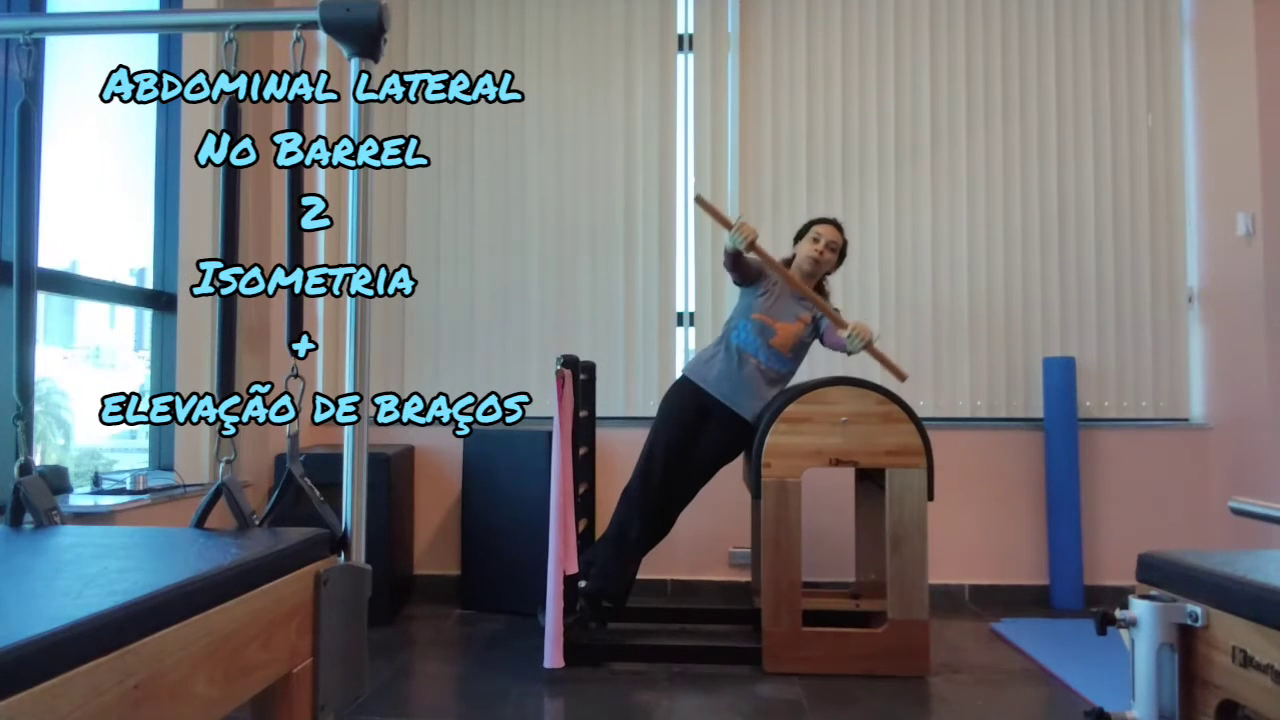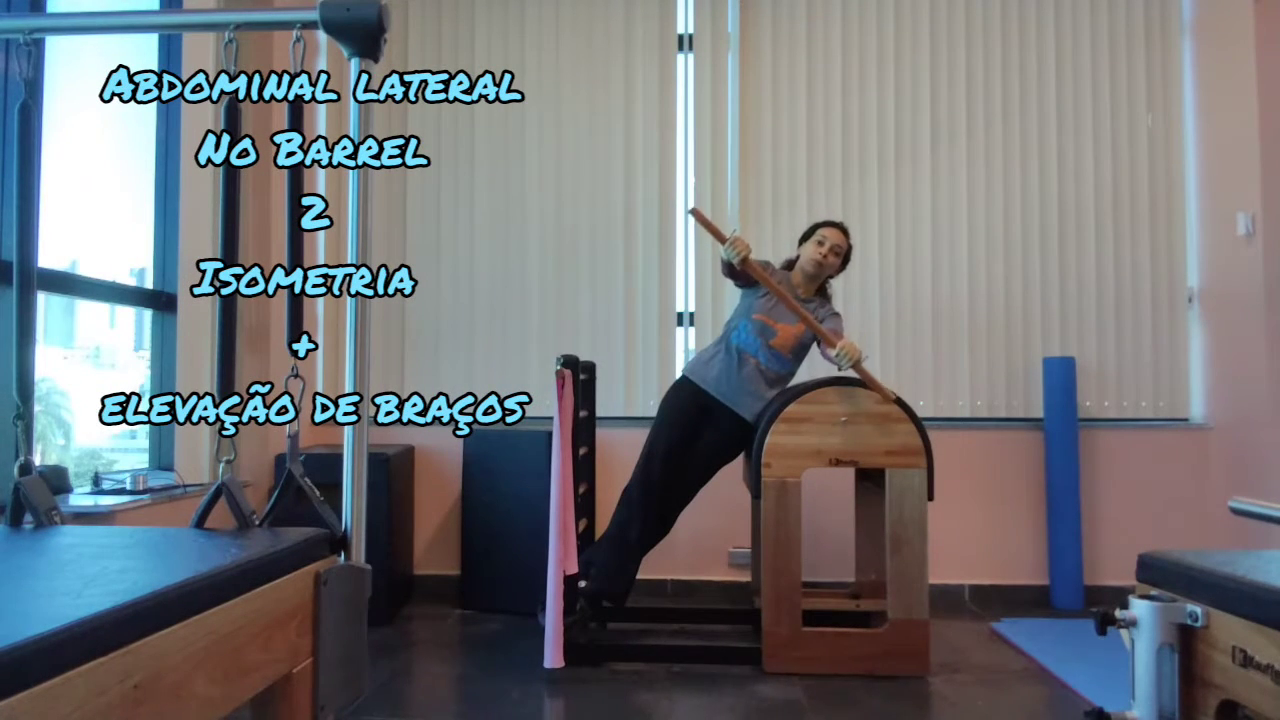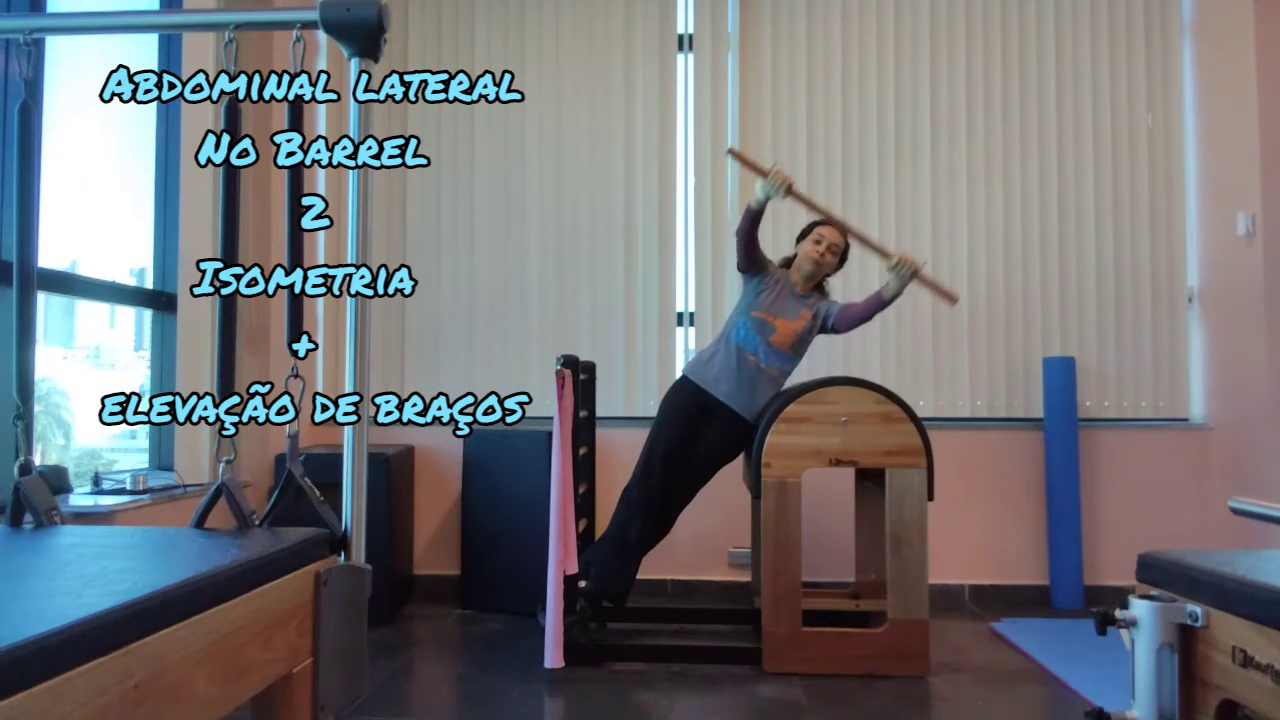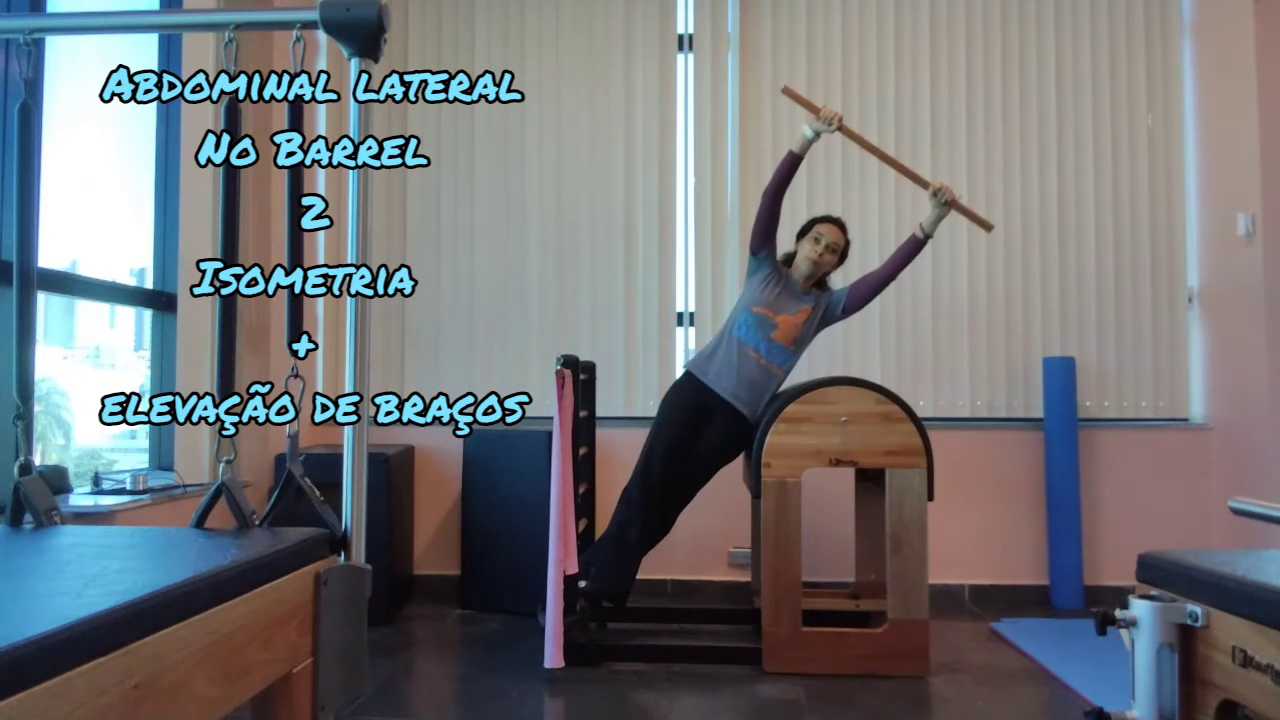
dt=0.4s
person 1, frame 1
left shoulder: (820, 313)
right shoulder: (761, 278)
left elbow: (834, 337)
right elbow: (733, 266)
left wrist: (852, 340)
right wrist: (736, 244)
left hip: (741, 416)
right hip: (698, 386)
left knee: (671, 499)
right knee: (647, 484)
left ankle: (599, 589)
right ankle: (591, 580)
person 1, frame 2
left shoulder: (824, 314)
right shoulder: (765, 276)
left elbow: (833, 346)
right elbow: (734, 271)
left wrist: (844, 353)
right wrist: (731, 255)
left hip: (742, 416)
right hip: (698, 386)
left knee: (670, 500)
right knee: (647, 485)
left ankle: (601, 588)
right ankle: (592, 580)
person 1, frame 3
left shoulder: (821, 310)
right shoulder: (762, 274)
left elbow: (857, 314)
right elbow: (745, 236)
left wrist: (892, 288)
right wrist: (763, 197)
left hip: (739, 415)
right hip: (697, 385)
left knee: (670, 501)
right knee: (647, 484)
left ankle: (601, 589)
right ankle: (591, 578)
person 1, frame 4
left shoulder: (825, 306)
right shoulder: (765, 269)
left elbow: (885, 275)
right elbow: (770, 199)
left wrist: (930, 223)
right wrist: (808, 138)
left hip: (739, 415)
right hip: (698, 384)
left knee: (671, 499)
right knee: (649, 482)
left ankle: (602, 587)
right ankle: (591, 578)
